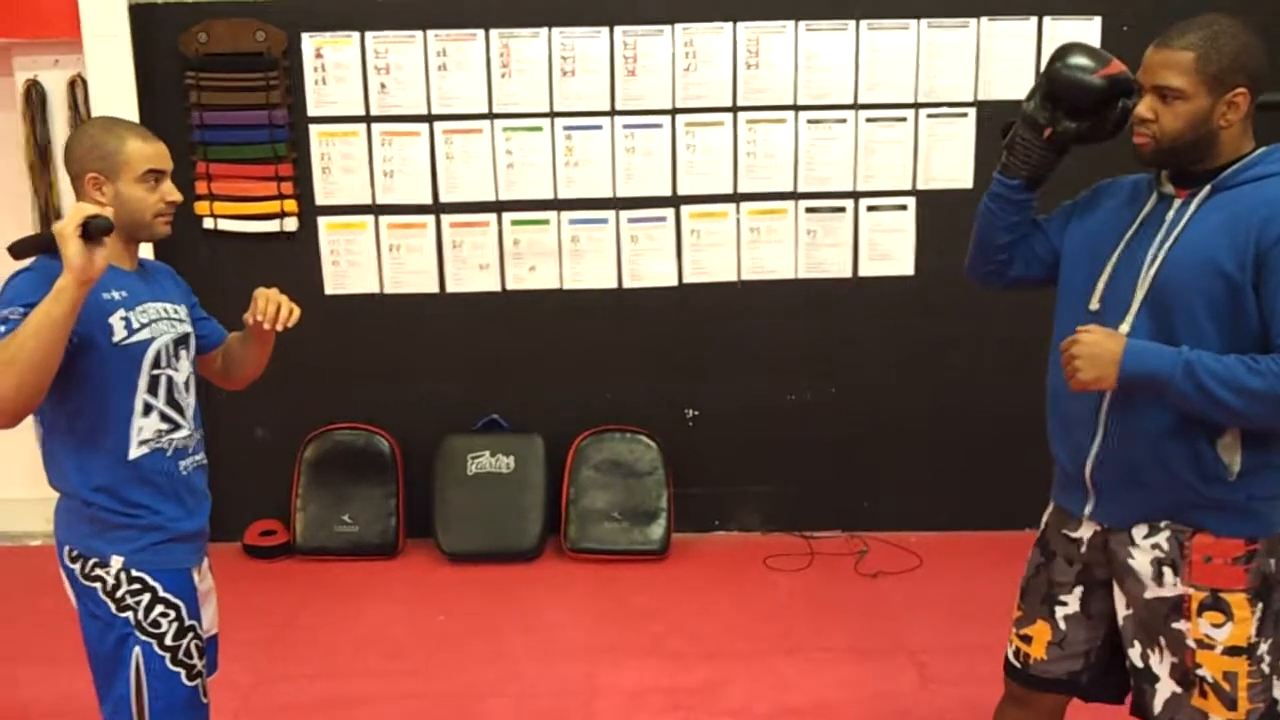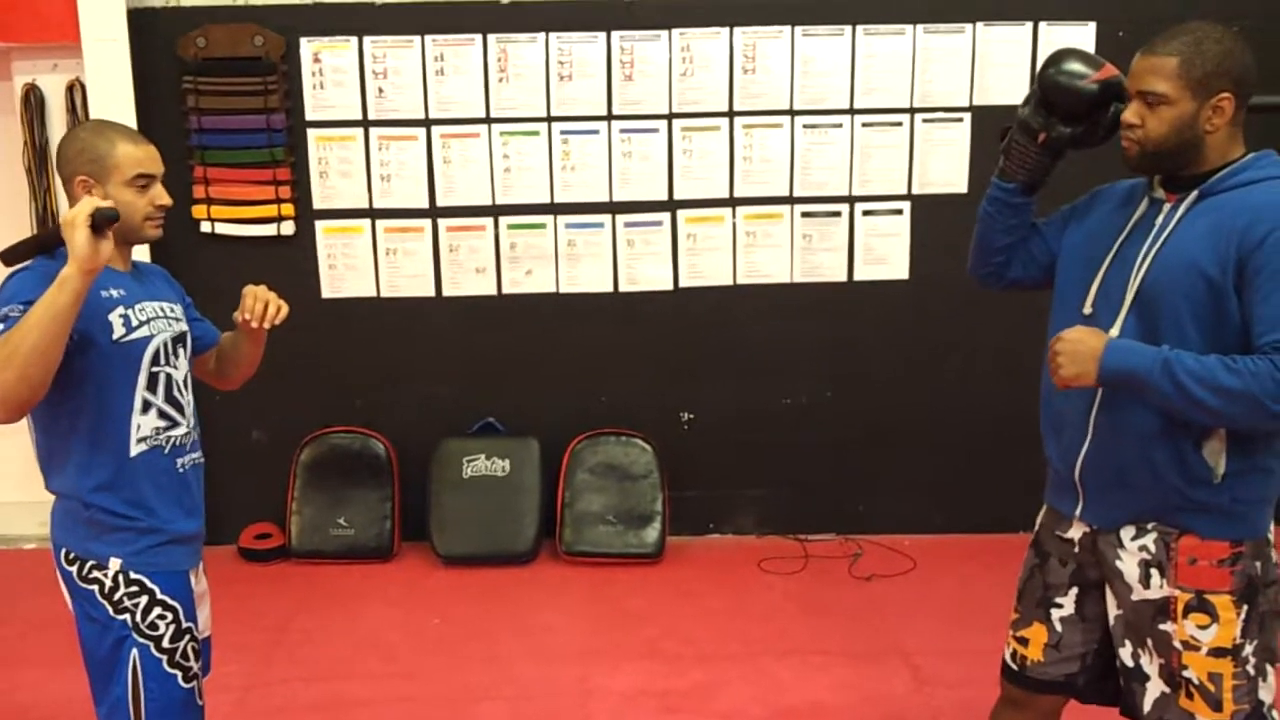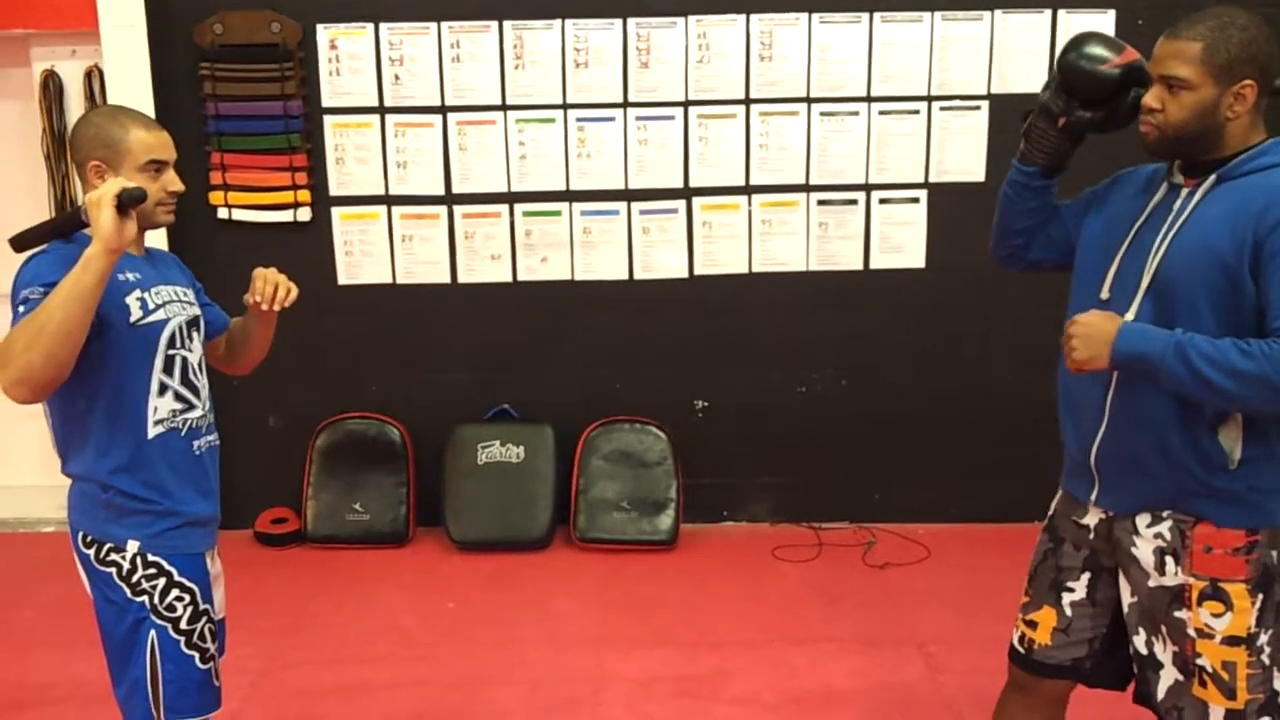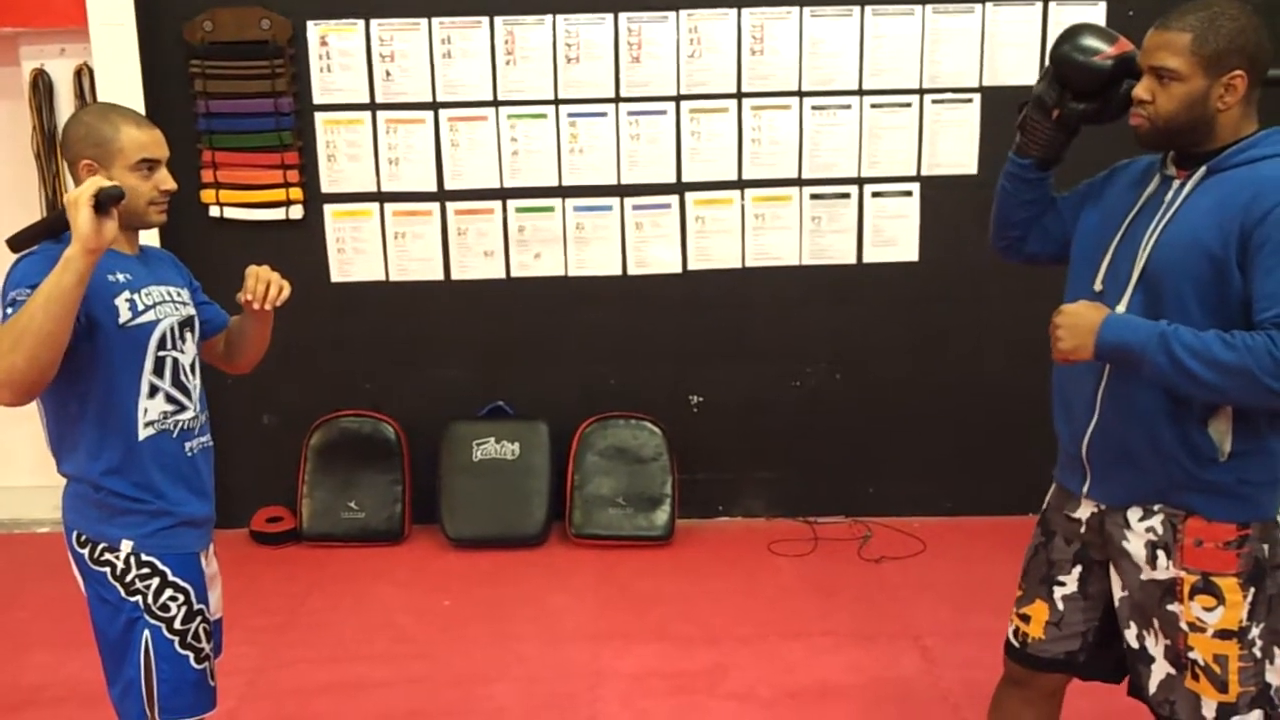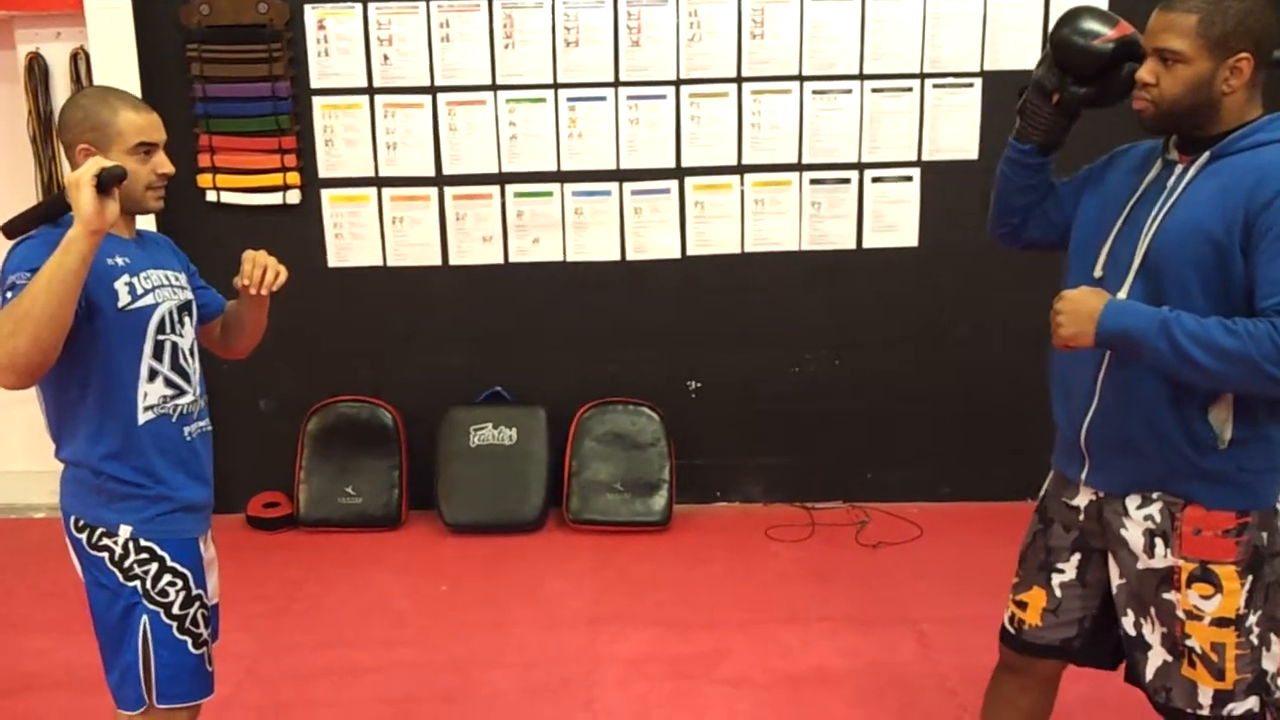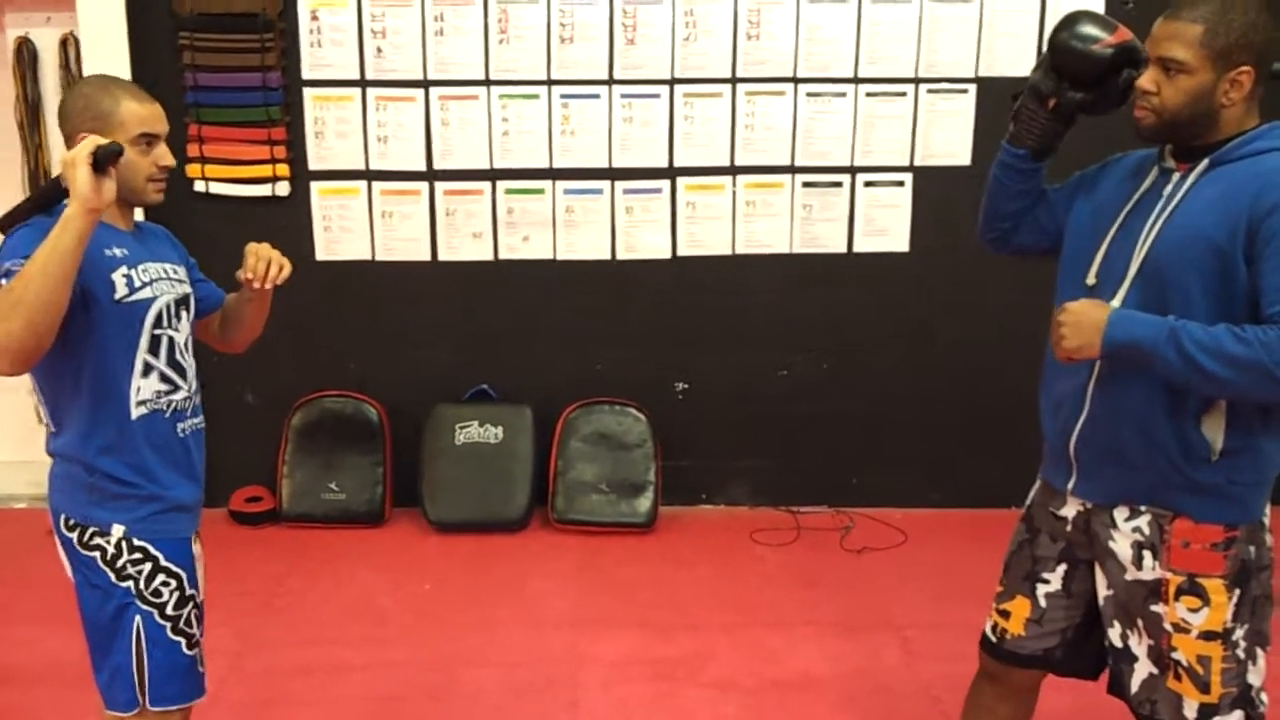
dt=0.7s
person 1, frame 1
right shoulder: (1113, 204)
right elbow: (995, 262)
left wrist: (1138, 363)
right wrist: (1029, 150)
left hip: (1205, 537)
right hip: (1082, 515)
person 1, frame 2
right shoulder: (1108, 208)
right elbow: (997, 264)
left wrist: (1117, 362)
right wrist: (1024, 156)
left hip: (1193, 537)
right hip: (1076, 514)
person 1, frame 3
right shoulder: (1132, 192)
right elbow: (1019, 244)
left wrist: (1131, 345)
right wrist: (1045, 139)
left hip: (1207, 523)
right hip: (1091, 500)
person 1, frame 4
right shoulder: (1129, 182)
right elbow: (1018, 236)
left wrist: (1117, 337)
right wrist: (1040, 132)
left hip: (1200, 516)
right hip: (1086, 494)
person 1, frame 5
right shoulder: (1129, 168)
right elbow: (1016, 221)
left wrist: (1117, 321)
right wrist: (1040, 116)
left hip: (1199, 504)
right hip: (1083, 481)
right knee: (1026, 656)
person 1, frame 6
right shoulder: (1122, 175)
right elbow: (1007, 227)
left wrist: (1124, 333)
right wrist: (1036, 121)
left hip: (1189, 518)
right hip: (1069, 491)
person 2, frame 1
left shoulder: (164, 280)
left elbow: (227, 370)
left wrist: (260, 329)
right wrist: (75, 281)
left hip: (181, 536)
right hip: (120, 551)
person 2, frame 2
left shoulder: (159, 282)
left elbow: (221, 371)
left wrist: (251, 327)
right wrist: (80, 271)
left hip: (176, 538)
right hip: (118, 550)
person 2, frame 3
left shoulder: (169, 267)
right shoulder: (59, 267)
left elbow: (232, 357)
left wrist: (263, 310)
right wrist: (105, 251)
left hip: (189, 521)
right hip: (134, 533)
person 2, frame 4
left shoulder: (167, 267)
right shoulder: (51, 268)
left elbow: (231, 356)
left wrist: (258, 309)
right wrist: (83, 252)
left hip: (186, 521)
right hip: (129, 533)
person 2, frame 5
left shoulder: (163, 251)
left elbow: (229, 341)
left wrist: (256, 293)
right wrist: (86, 231)
left hip: (182, 505)
right hip: (125, 517)
person 2, frame 6
left shoulder: (161, 244)
left elbow: (228, 334)
left wrist: (256, 287)
right wrist: (81, 212)
left hip: (168, 502)
right hip: (117, 514)
